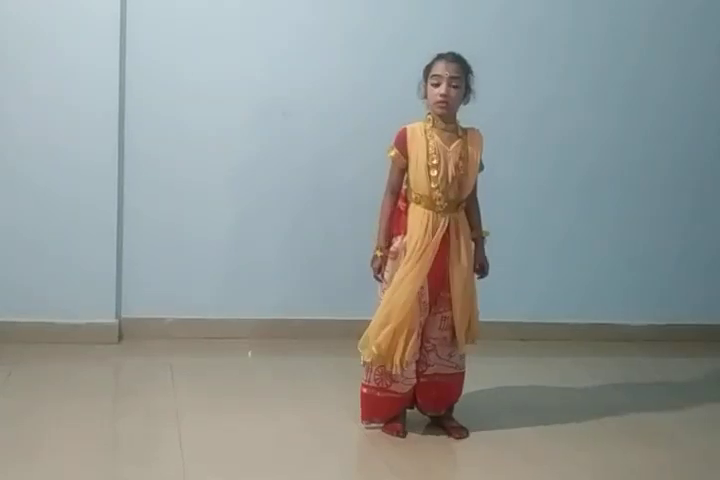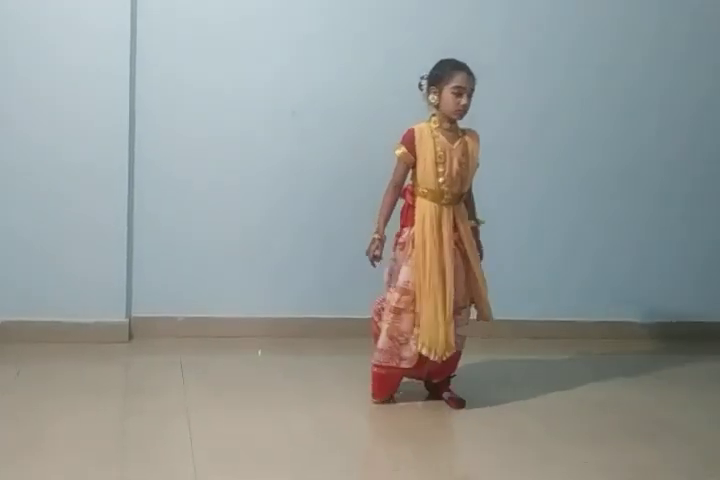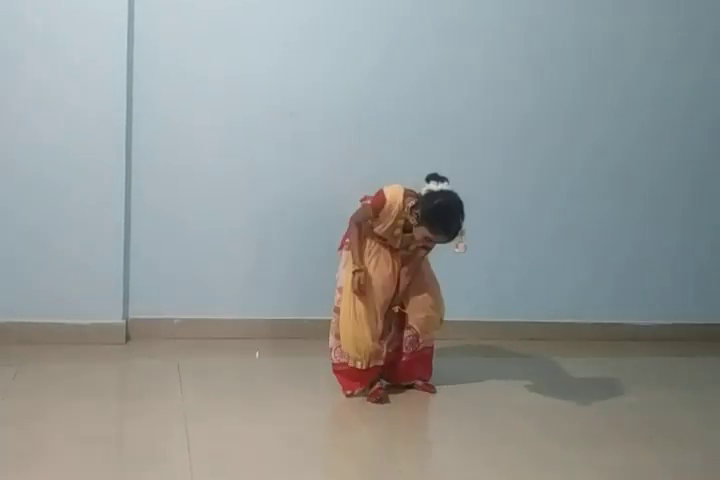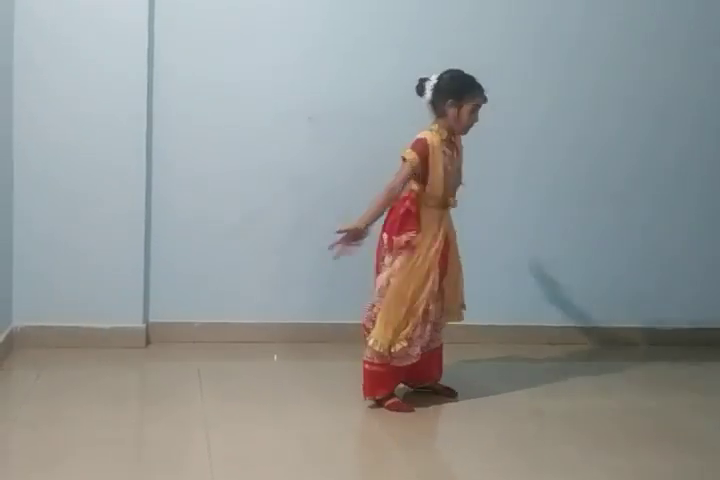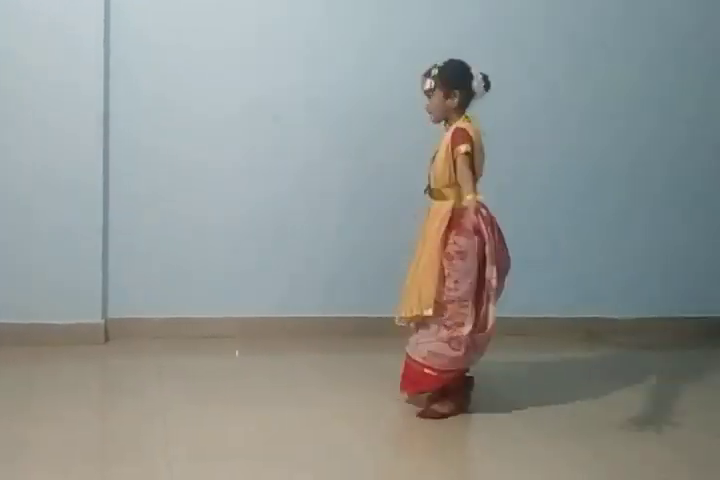
dt=1s
person 1, frame 1
left shoulder: (472, 141)
right shoulder: (408, 136)
left elbow: (470, 197)
right elbow: (391, 193)
left wrist: (479, 246)
right wrist: (381, 247)
left hip: (453, 241)
right hip: (412, 238)
left knee: (447, 328)
right knee: (403, 322)
left ankle: (440, 408)
right ankle: (392, 408)
person 1, frame 2
left shoulder: (471, 141)
right shoulder: (416, 136)
right elbow: (395, 186)
left wrist: (475, 233)
right wrist: (379, 232)
left hip: (455, 227)
right hip: (420, 226)
left knee: (454, 307)
right knee: (404, 302)
left ankle: (438, 380)
right ankle: (384, 380)
person 1, frame 3
left shoulder: (431, 230)
right shoulder: (389, 200)
left elbow: (410, 267)
right elbow: (355, 222)
left wrist: (397, 303)
right wrist: (358, 267)
left hip: (402, 253)
right hip: (368, 244)
left knee: (423, 306)
right knee: (361, 310)
left ankle: (410, 372)
right ankle: (367, 377)
person 1, frame 4
left shoulder: (453, 143)
right shoulder: (426, 145)
right elbow: (396, 187)
right wrist: (363, 225)
left hip: (437, 230)
right hip: (413, 232)
left knee: (432, 307)
right knee: (401, 309)
left ankle: (423, 376)
right ankle: (381, 387)
person 1, frame 5
left shoulder: (459, 134)
right shoulder: (465, 132)
left elbow: (465, 175)
left wrist: (471, 205)
left hip: (457, 228)
right hip: (458, 226)
left knee: (448, 309)
right knee: (464, 308)
left ankle: (447, 393)
right ankle: (455, 380)
